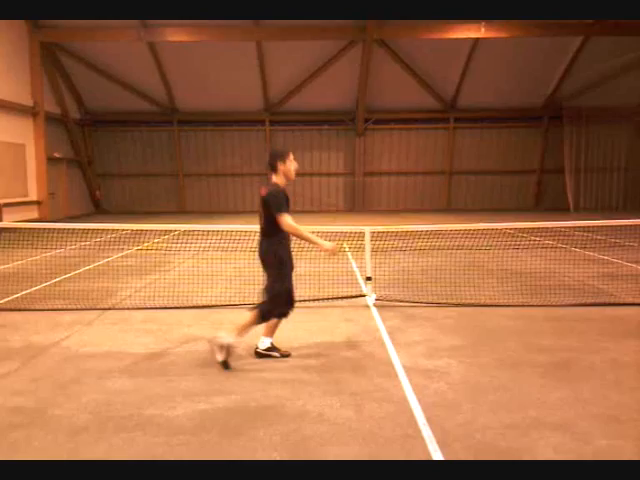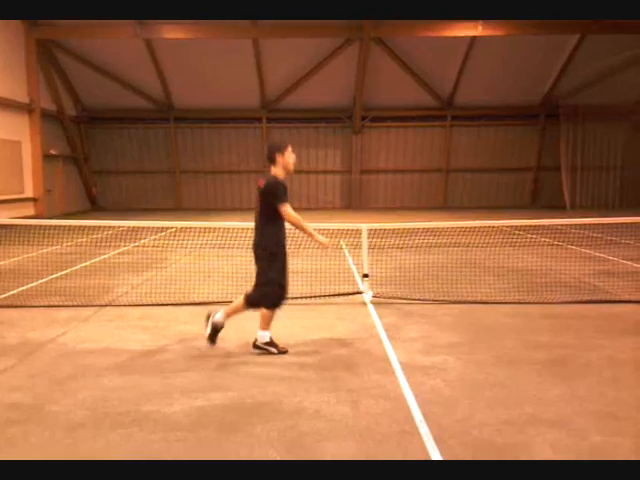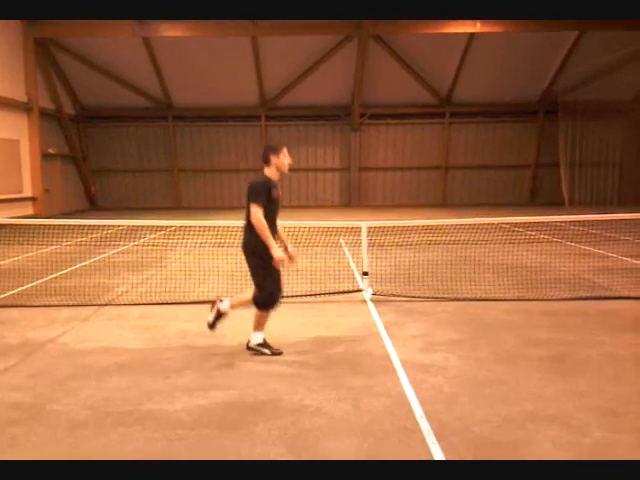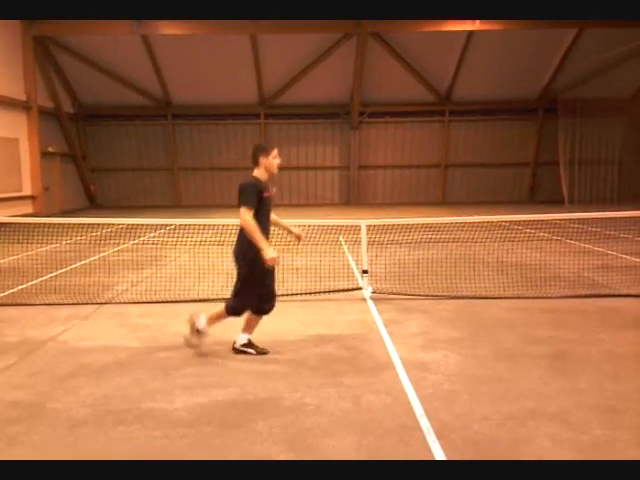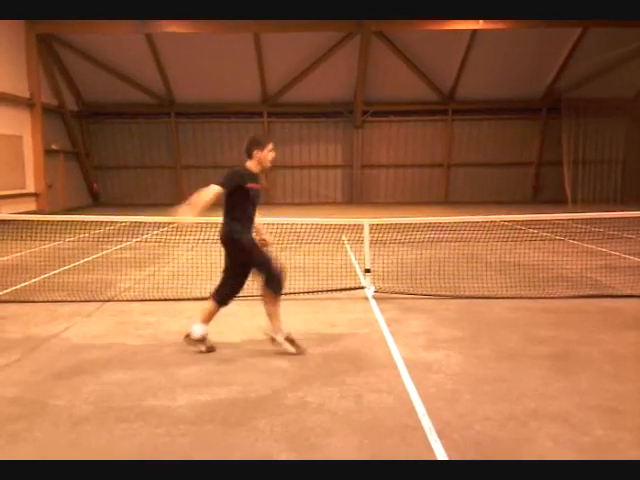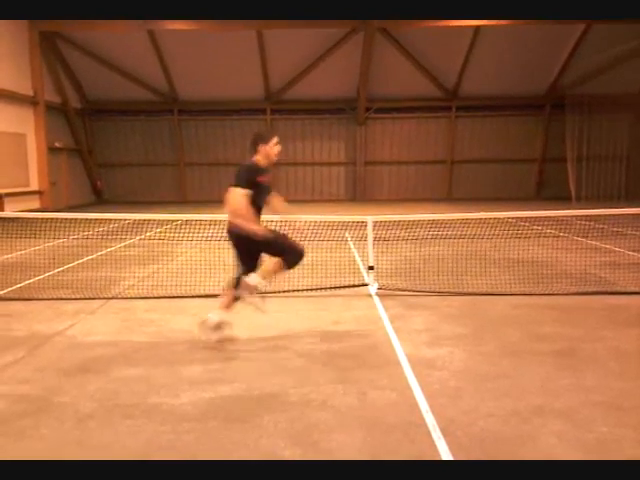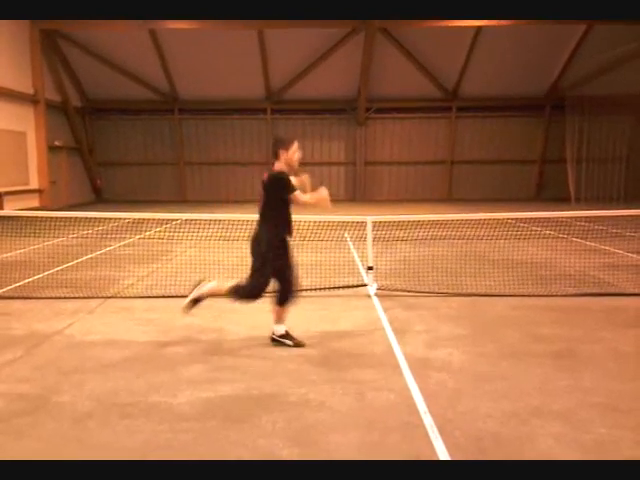
dt=0.3s
person 1, frame 1
left shoulder: (271, 191)
right shoulder: (275, 193)
right elbow: (287, 225)
right wrist: (320, 243)
left hip: (278, 255)
right hip: (275, 256)
left knee: (284, 302)
right knee: (273, 305)
left ankle: (265, 344)
right ankle: (228, 341)
person 1, frame 2
left shoulder: (269, 182)
right shoulder: (274, 183)
right elbow: (288, 214)
right wrist: (315, 235)
left hip: (273, 246)
right hip: (268, 247)
left knee: (276, 292)
right knee: (263, 293)
left ankle: (263, 338)
right ankle: (219, 318)
person 1, frame 3
left shoulder: (273, 185)
right shoulder: (260, 184)
right elbow: (256, 217)
left wrist: (286, 246)
right wrist: (274, 248)
left hip: (265, 248)
right hip: (257, 247)
left knee: (270, 294)
right knee: (269, 294)
left ankle: (257, 340)
right ankle: (224, 306)
person 1, frame 4
left shoulder: (263, 186)
right shoulder: (250, 185)
right elbow: (246, 219)
left wrist: (289, 228)
right wrist: (266, 248)
left hip: (258, 252)
right hip: (250, 252)
left knee: (265, 301)
right knee: (241, 301)
left ankle: (243, 341)
right ankle: (201, 323)
person 1, frame 5
left shoulder: (256, 178)
right shoulder: (238, 175)
right elbow: (212, 191)
left wrist: (260, 232)
right wrist: (190, 209)
left hip: (242, 238)
right hip: (235, 236)
left knee: (230, 286)
right knee: (273, 276)
left ankle: (198, 331)
right ankle: (276, 332)
person 1, frame 6
left shoulder: (263, 171)
right shoulder: (249, 170)
left elbow: (270, 198)
right elbow: (237, 198)
right wrist: (251, 224)
left hip: (248, 230)
right hip: (244, 230)
left knee: (248, 273)
right knee: (294, 253)
left ankle: (217, 316)
right ankle: (252, 282)
person 1, frame 7
left shoulder: (281, 175)
right shoulder: (278, 177)
right elbow: (302, 199)
left wrist: (302, 181)
right wrist: (320, 195)
left hip: (278, 242)
right hip: (267, 243)
left knee: (287, 285)
right knee: (253, 290)
left ankle: (279, 332)
right ankle: (206, 289)
